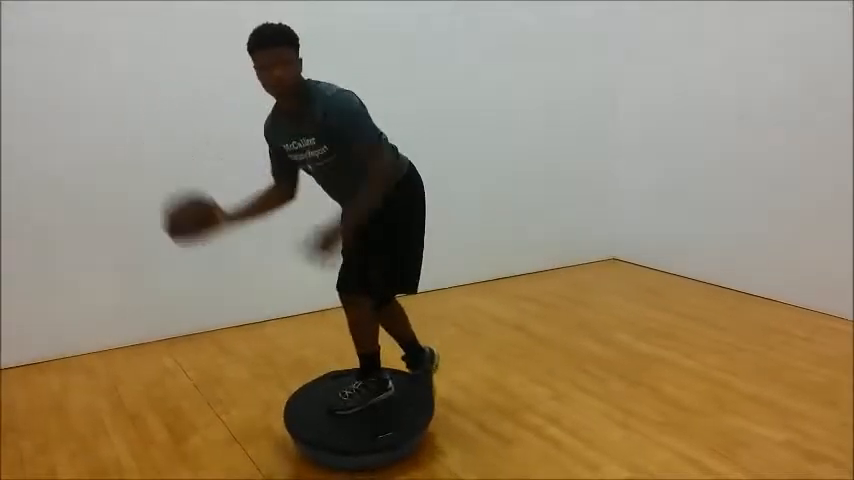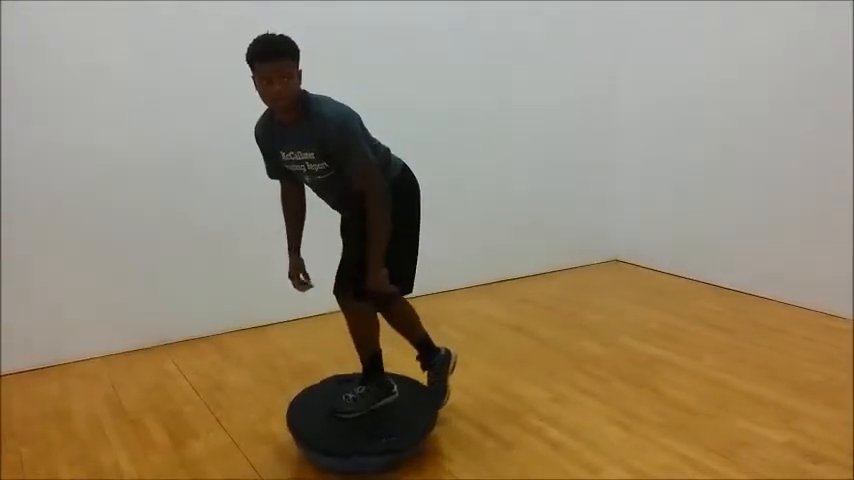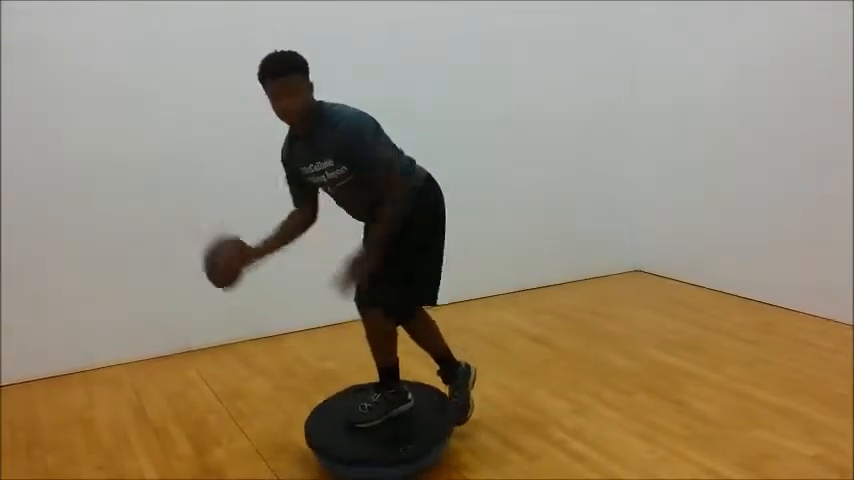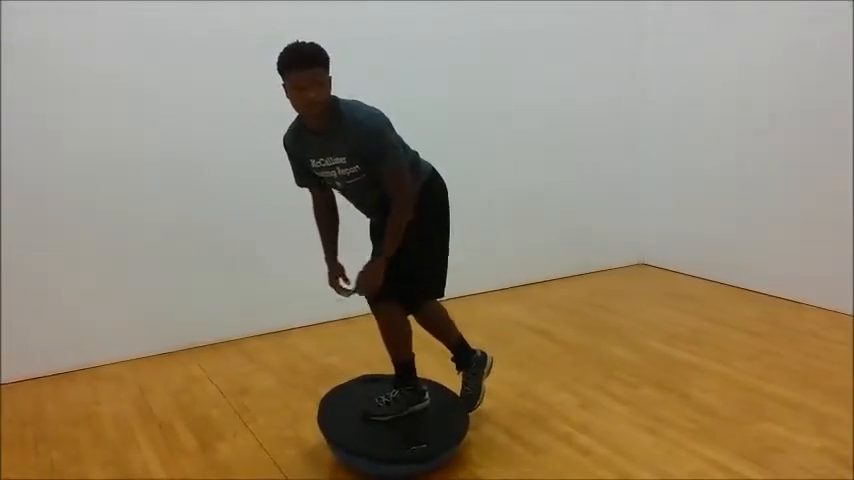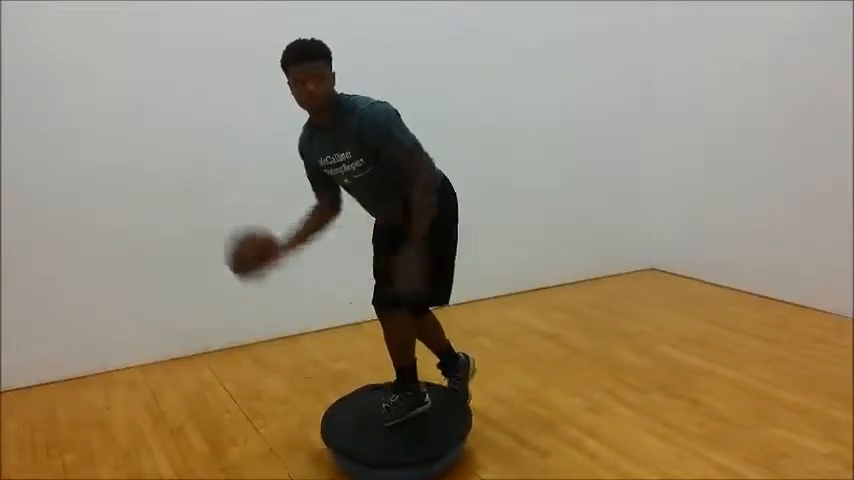
dt=1s
person 1, frame 1
left shoulder: (337, 105)
right shoulder: (276, 127)
left elbow: (381, 171)
right elbow: (285, 190)
left wrist: (343, 229)
right wrist: (230, 217)
left hip: (398, 195)
right hip: (360, 206)
left knee: (355, 289)
right knee: (372, 291)
left ankle: (372, 379)
right ankle: (418, 358)
person 1, frame 2
left shoulder: (335, 121)
right shoulder: (266, 132)
left elbow: (376, 192)
right elbow: (291, 189)
left wrist: (377, 263)
right wrist: (294, 255)
left hip: (392, 196)
right hip: (356, 206)
left knee: (352, 290)
right knee: (377, 293)
left ankle: (375, 382)
right ankle: (433, 356)
person 1, frame 3
left shoulder: (351, 126)
right shoulder: (292, 151)
left elbow: (398, 192)
right elbow: (305, 213)
left wrist: (368, 255)
right wrist: (258, 252)
left hip: (416, 206)
right hip: (382, 216)
left knee: (376, 302)
right knee: (398, 303)
left ankle: (391, 390)
right ankle: (454, 372)
person 1, frame 4
left shoulder: (366, 124)
right shoulder: (295, 141)
left elbow: (404, 196)
right elbow: (322, 199)
left wrist: (379, 263)
right wrist: (331, 260)
left hip: (421, 201)
right hip: (383, 212)
left knee: (387, 295)
right knee: (409, 295)
left ankle: (408, 387)
right ankle: (469, 359)
person 1, frame 5
left shoulder: (374, 117)
right shoulder: (310, 142)
left elbow: (424, 180)
right elbow: (328, 205)
left wrist: (415, 250)
right wrist: (287, 246)
left hip: (432, 210)
right hip: (392, 218)
left knee: (394, 303)
right knee: (396, 304)
left ankle: (409, 391)
right ankle: (454, 364)
